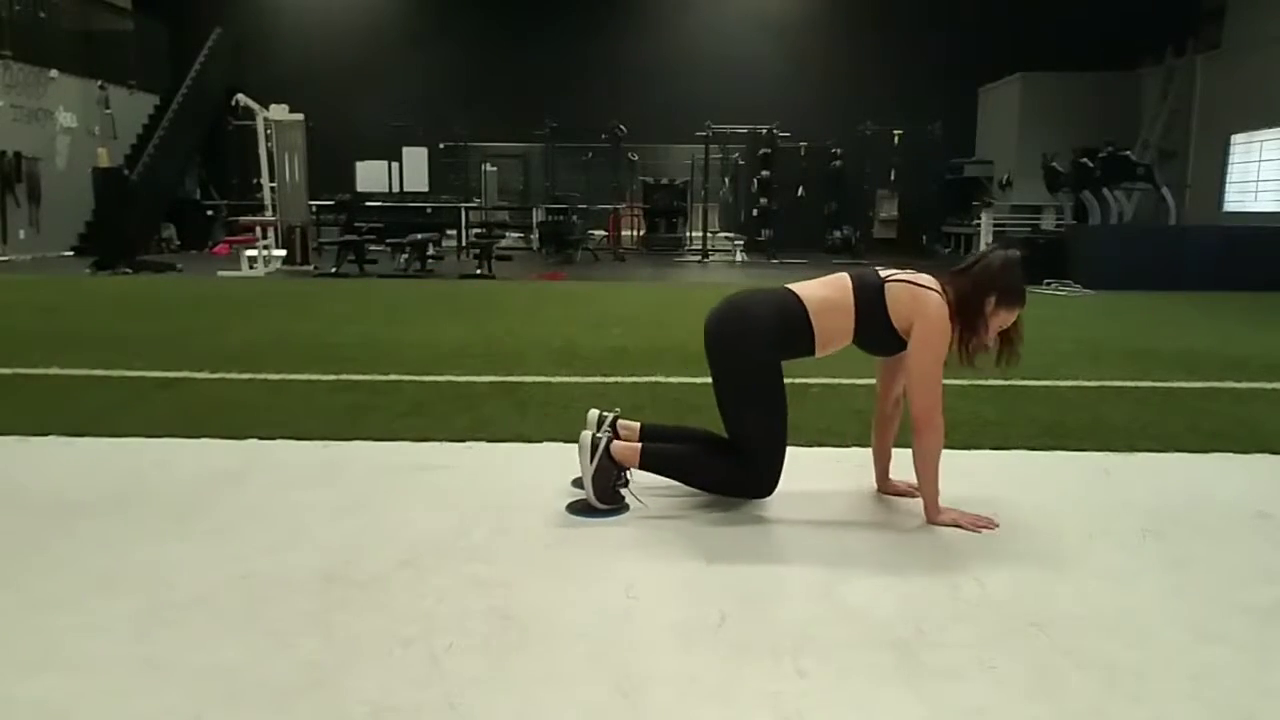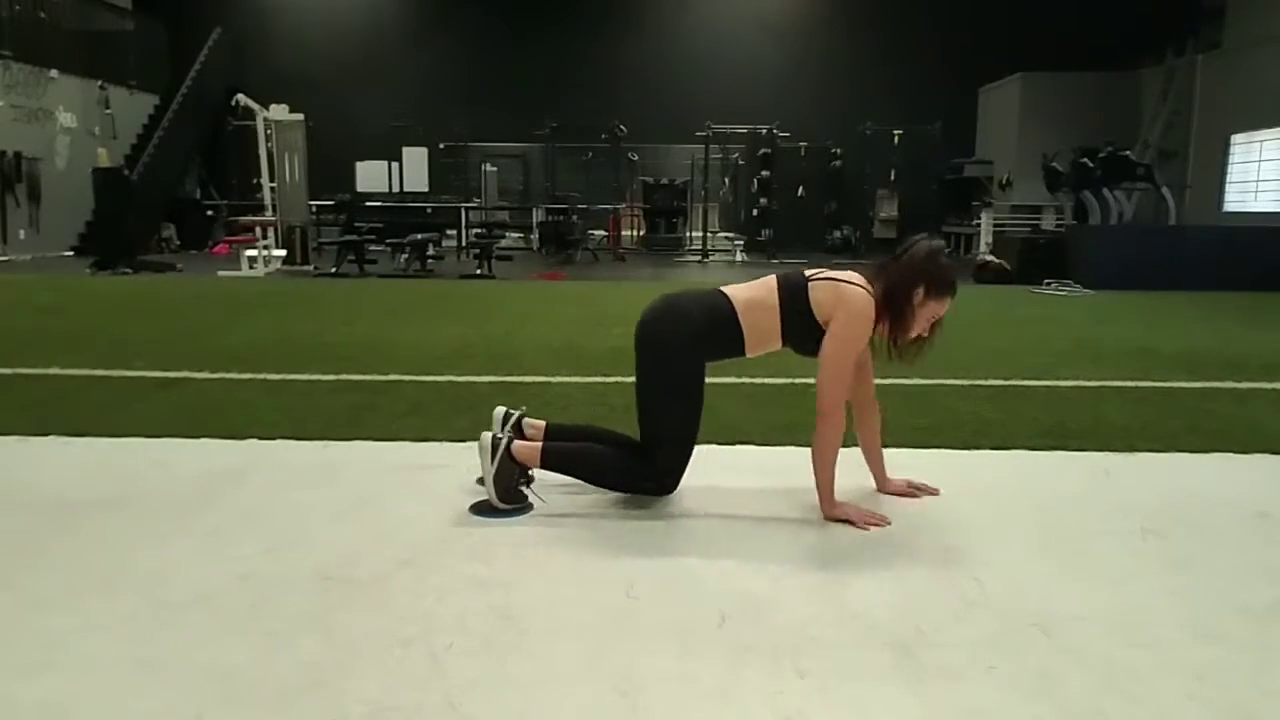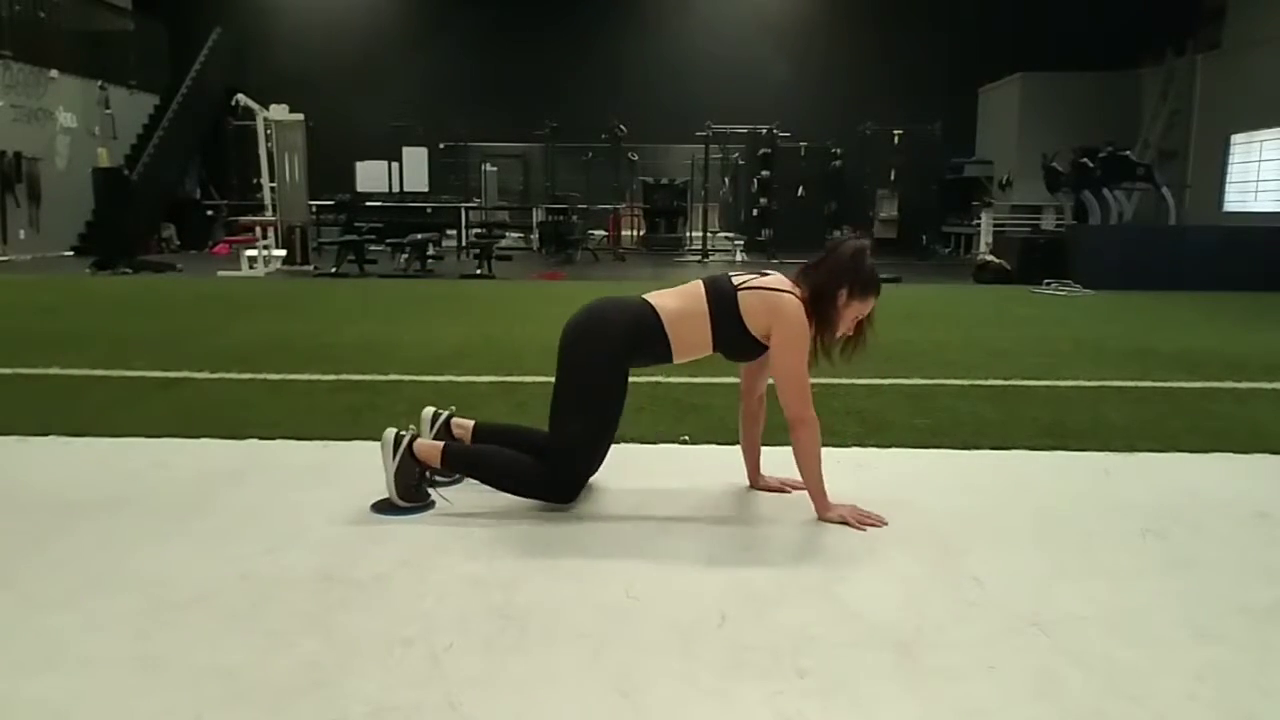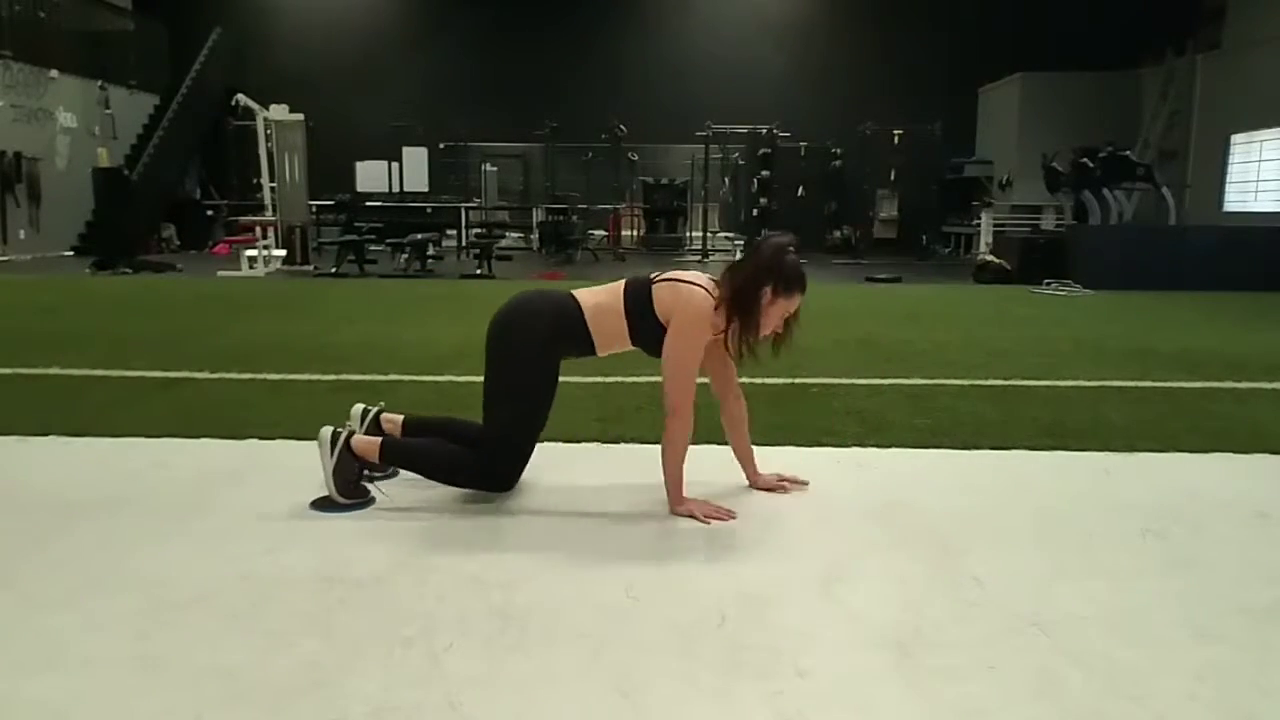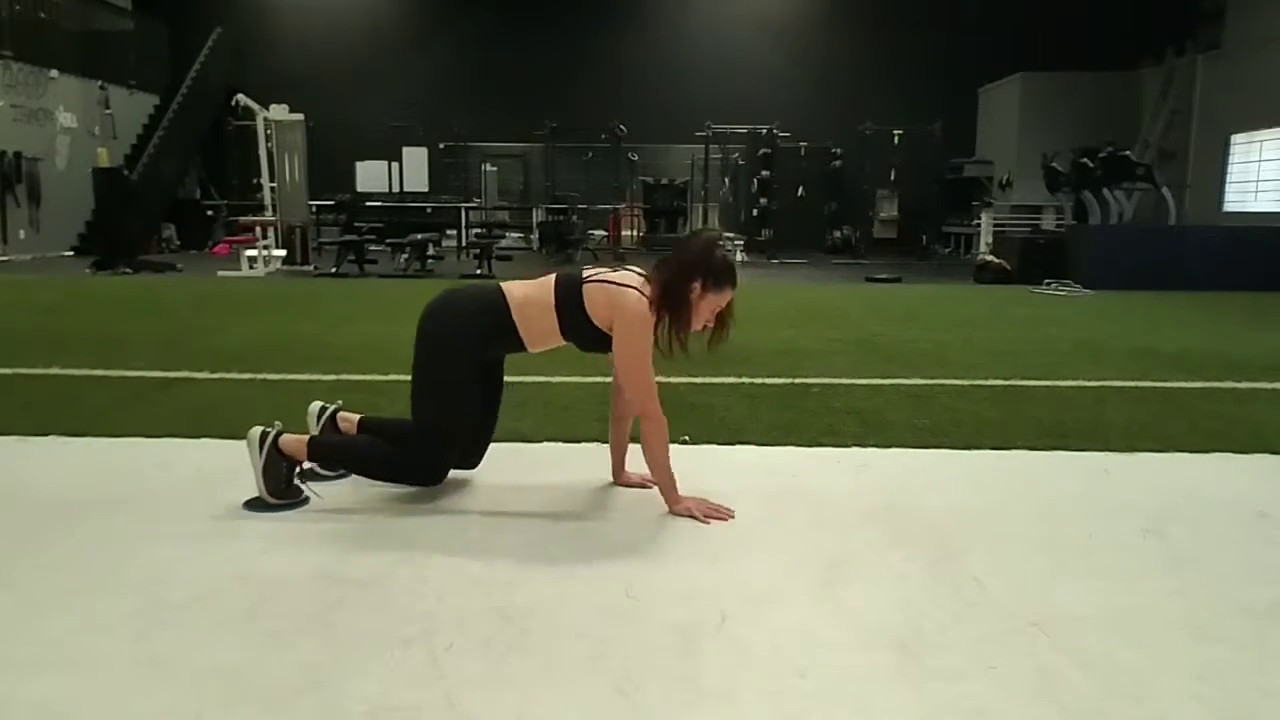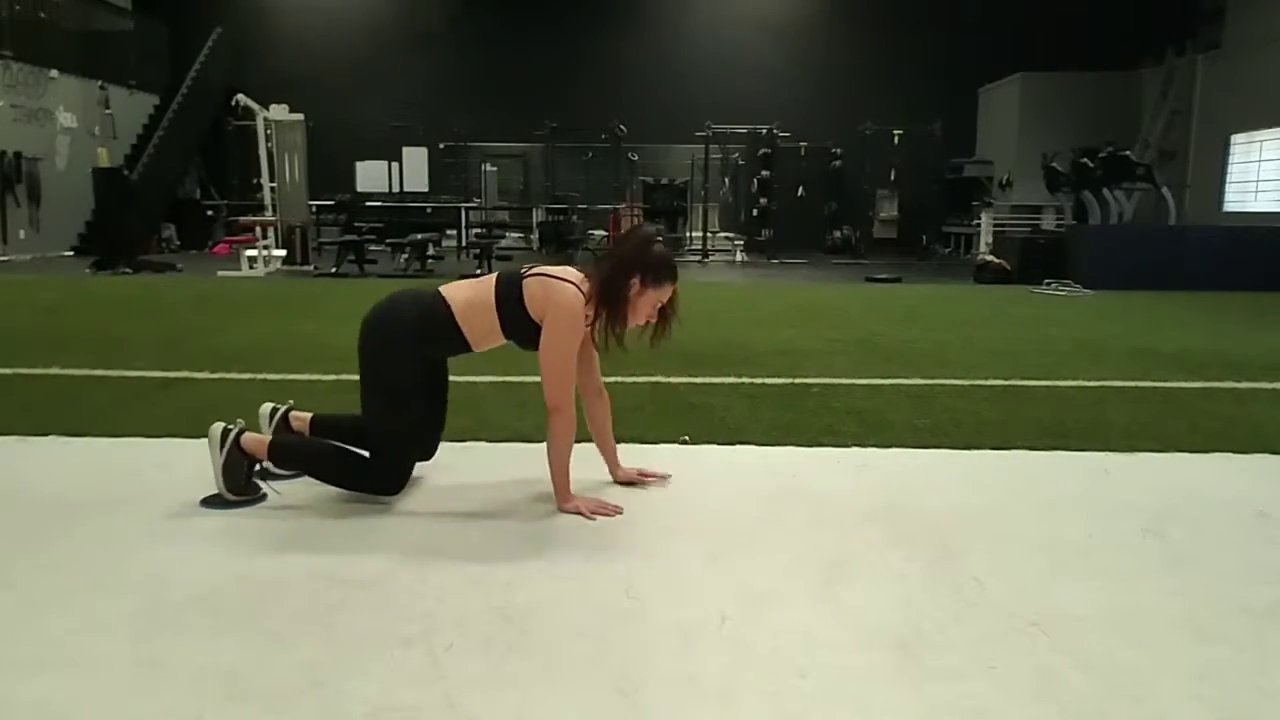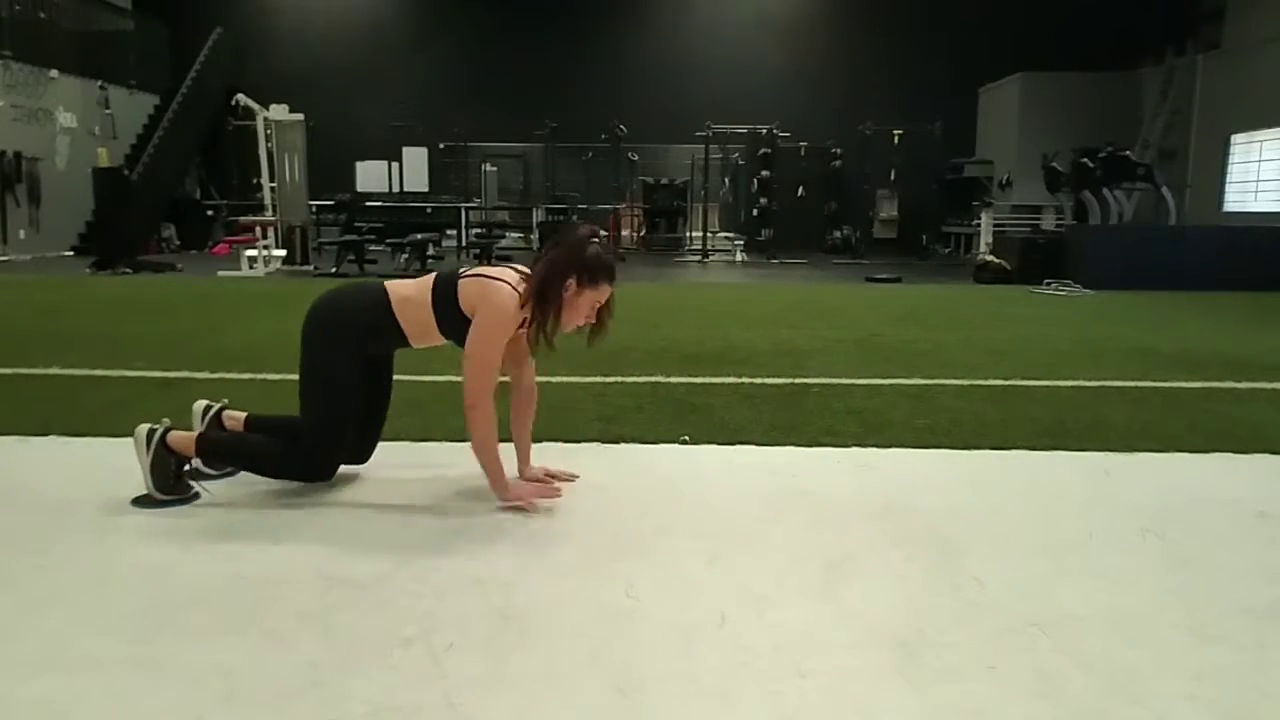
dt=0.3s
person 1, frame 1
left shoulder: (916, 299)
right shoulder: (933, 312)
left elbow: (891, 397)
right elbow: (928, 422)
left wrist: (885, 478)
right wrist: (934, 508)
left hip: (744, 322)
right hip: (747, 333)
left knee: (748, 454)
right knee: (756, 478)
left ankle: (616, 428)
right ankle: (612, 450)
person 1, frame 2
left shoulder: (852, 297)
right shoulder: (857, 307)
left elbow: (862, 400)
right elbow: (830, 413)
left wrist: (883, 480)
right wrist: (828, 503)
left hip: (677, 324)
right hip: (677, 333)
left knee: (659, 455)
right knee: (660, 476)
left ankle: (524, 428)
right ankle: (515, 452)
person 1, frame 3
left shoulder: (777, 296)
right shoulder: (790, 312)
left elbow: (753, 393)
right elbow: (801, 418)
left wrist: (754, 470)
right wrist: (824, 505)
left hip: (606, 331)
right hip: (605, 341)
left knee: (572, 454)
right knee: (561, 482)
left ankle: (449, 427)
right ankle: (417, 449)
person 1, frame 4
left shoulder: (716, 301)
right shoulder: (697, 307)
left elbow: (728, 394)
right elbow: (678, 412)
left wrist: (753, 474)
right wrist: (677, 498)
left hip: (540, 328)
right hip: (528, 332)
left knee: (505, 445)
right knee: (497, 472)
left ankle: (382, 423)
right ankle: (355, 446)
person 1, frame 5
left shoulder: (644, 295)
right shoulder: (634, 305)
left elbow: (629, 394)
right elbow: (648, 409)
left wrist: (621, 470)
right wrist: (674, 498)
left hip: (476, 328)
right hip: (456, 326)
left knee: (466, 452)
right knee: (427, 465)
left ankle: (338, 422)
right ankle: (281, 445)
person 1, frame 6
left shoulder: (587, 293)
right shoulder: (568, 301)
left elbow: (591, 388)
right elbow: (559, 406)
left wrist: (615, 467)
right wrist: (564, 494)
left hip: (423, 332)
right hip: (399, 331)
left knee: (416, 444)
right knee: (387, 476)
left ankle: (289, 421)
right ankle: (245, 443)
person 1, frame 7
left shoulder: (528, 291)
right shoulder: (503, 301)
left elbow: (522, 382)
right elbow: (477, 404)
left wrist: (525, 463)
right wrist: (501, 485)
left hip: (367, 330)
right hip: (340, 326)
left knee: (354, 448)
right knee: (315, 463)
left ankle: (224, 420)
right ankle: (168, 442)
